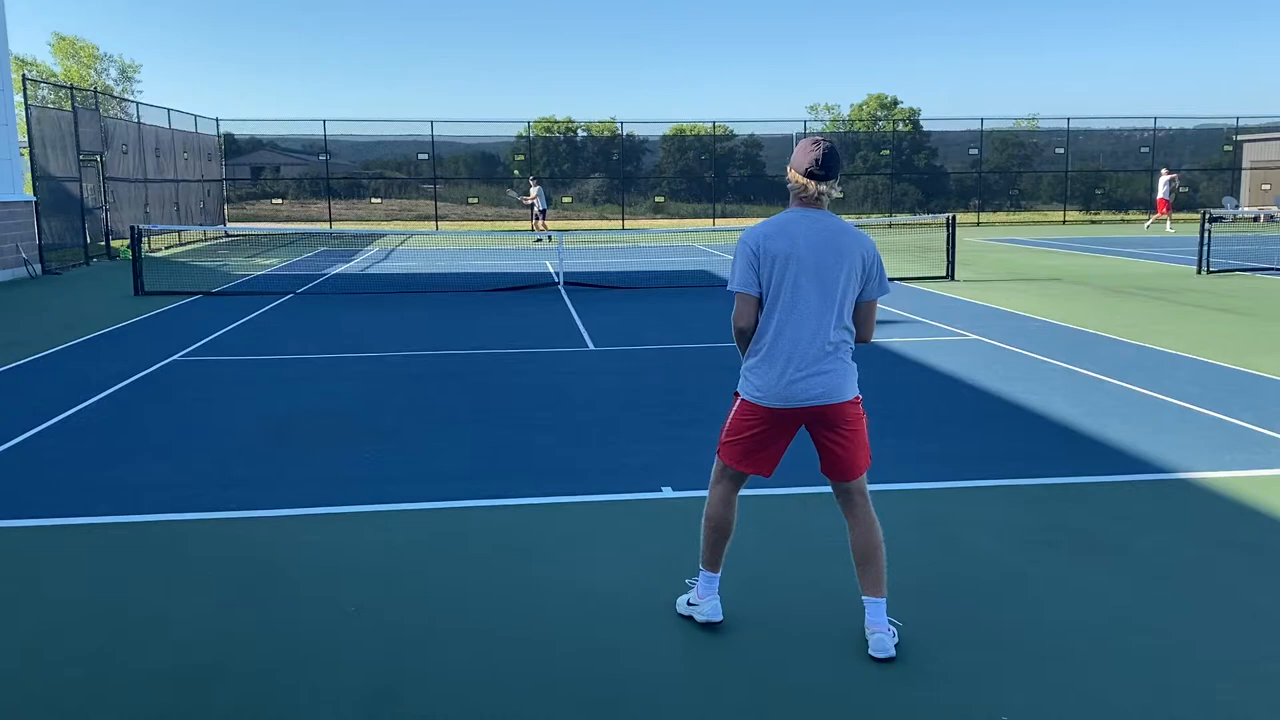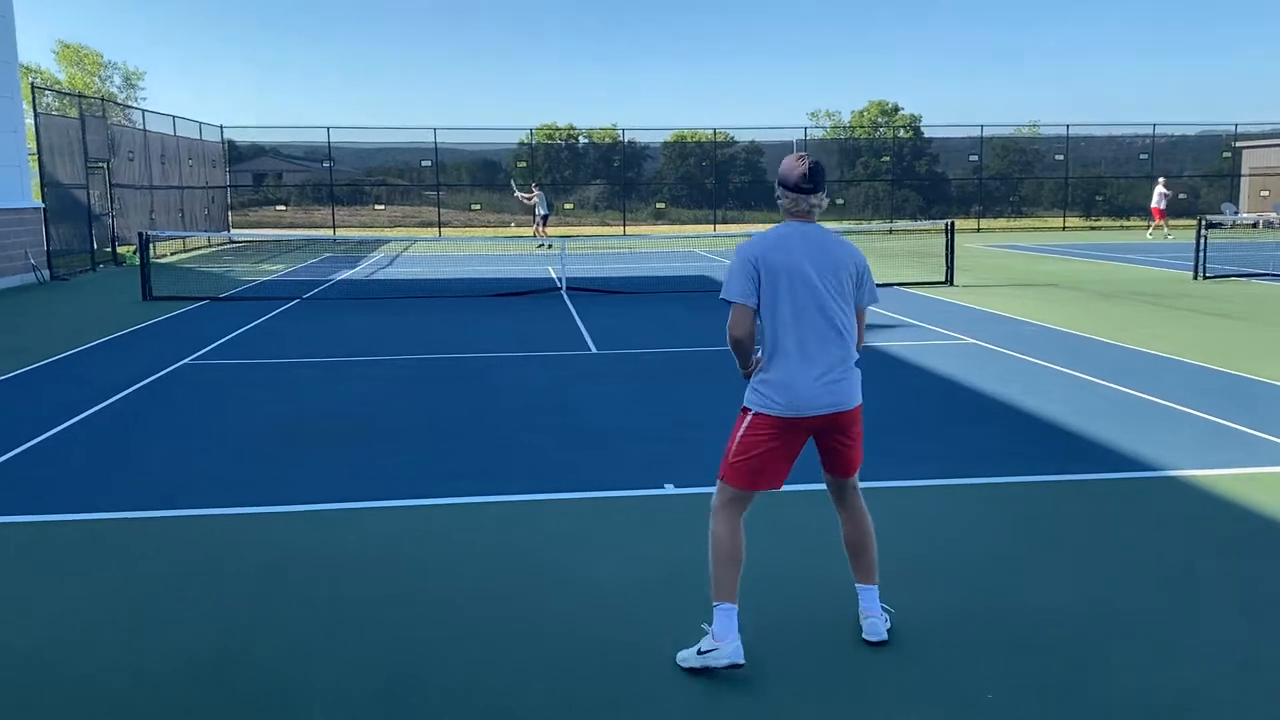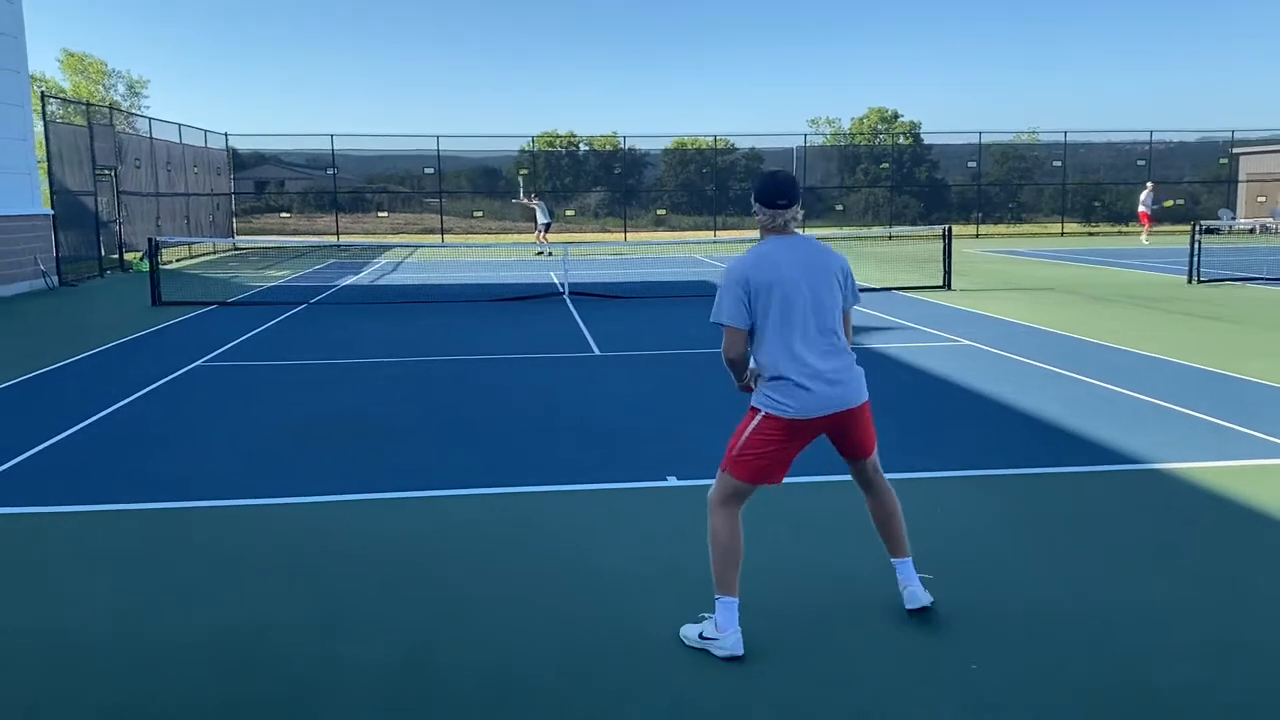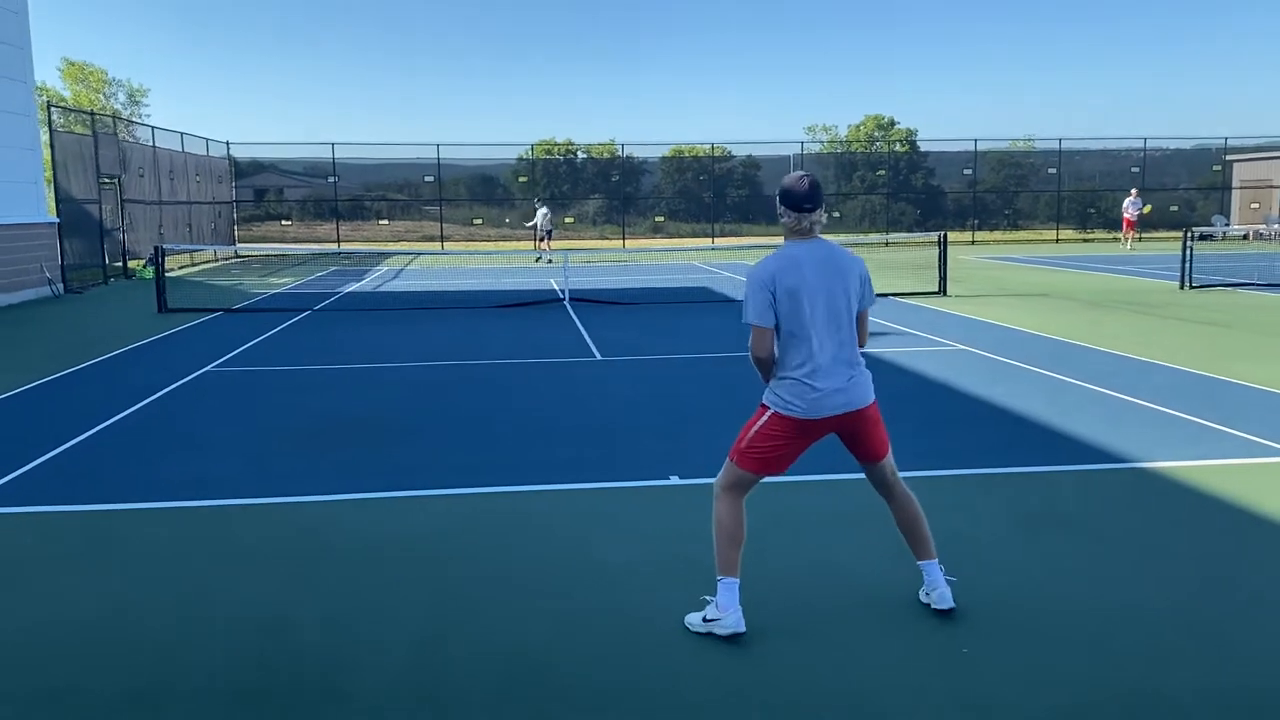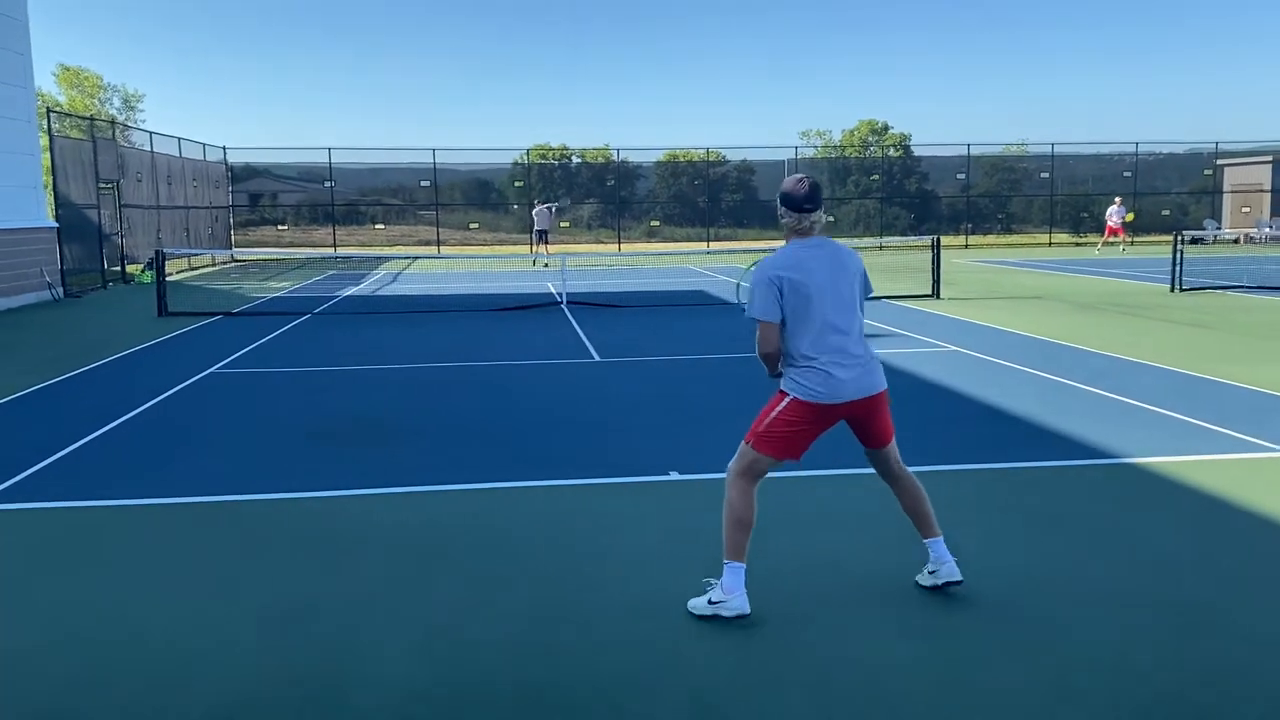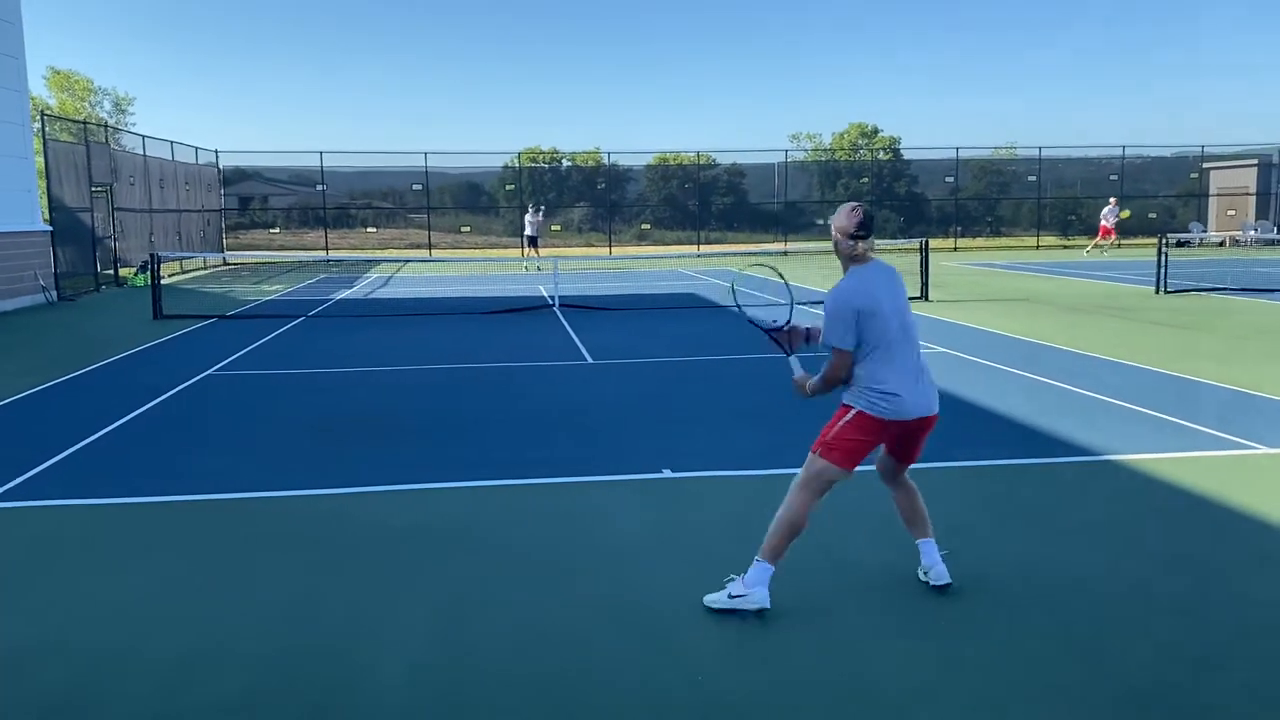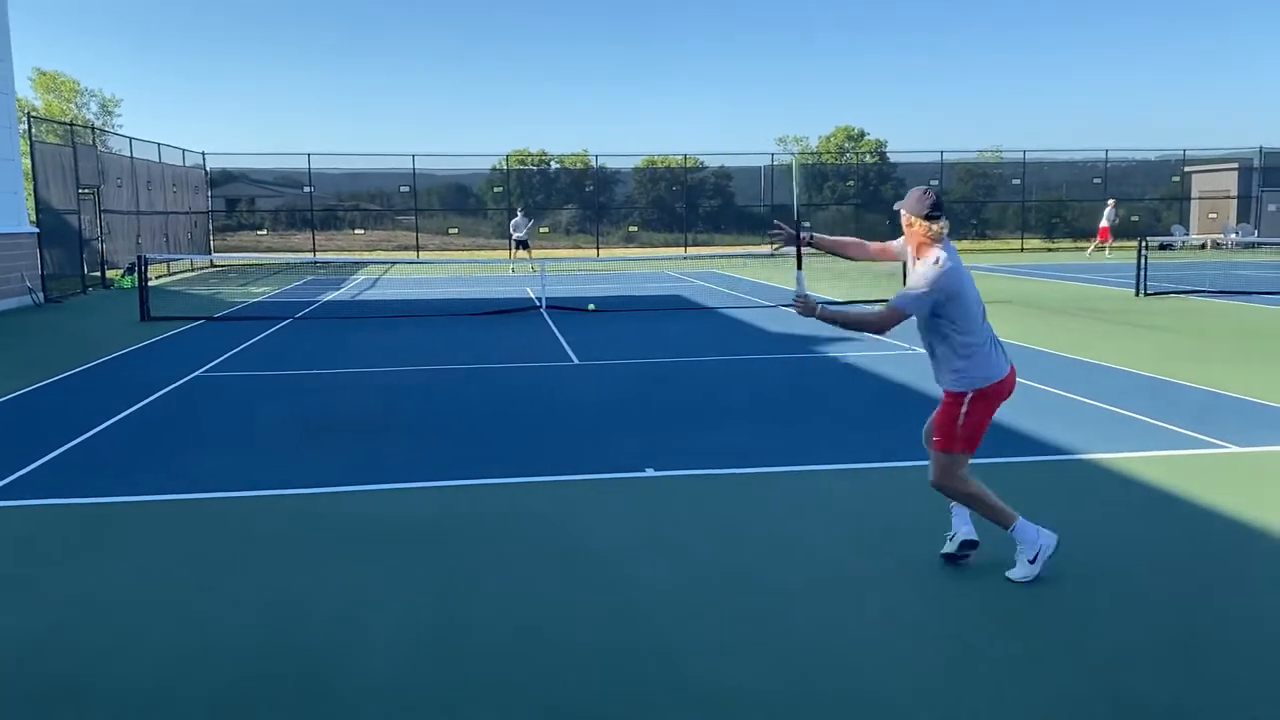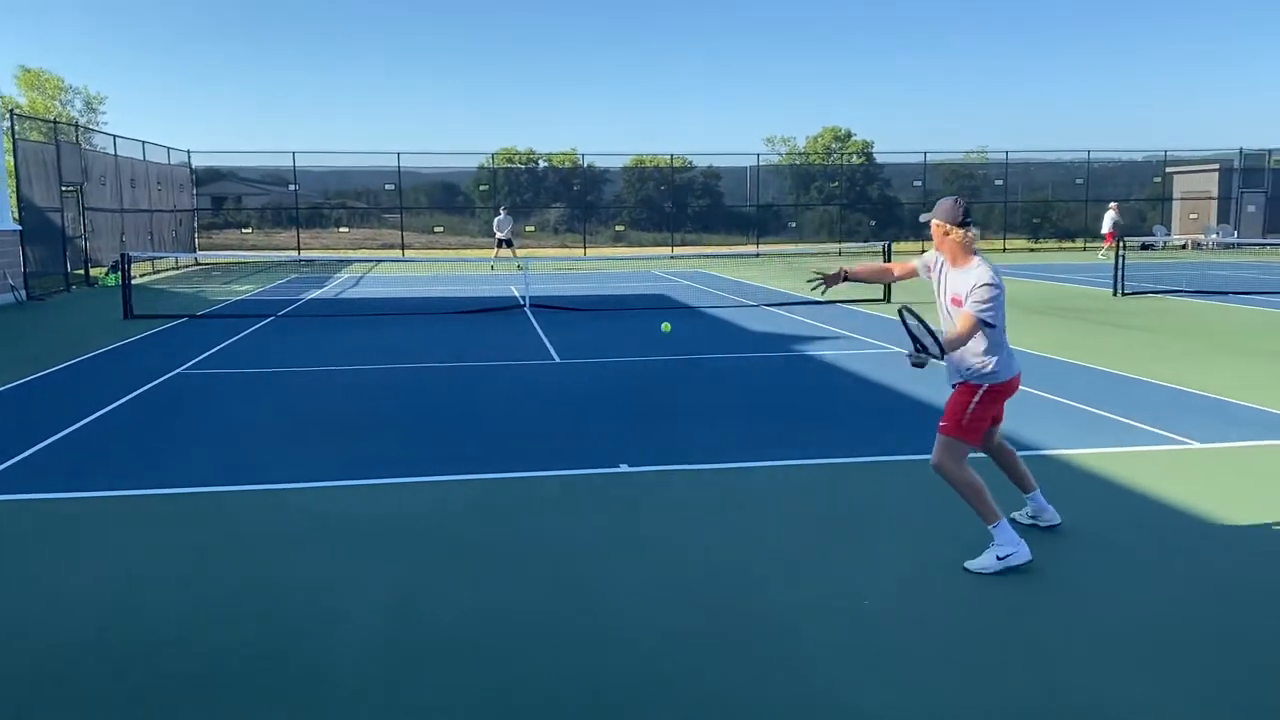
dt=0.3s
person 1, frame 1
left shoulder: (758, 238)
right shoulder: (861, 245)
left elbow: (743, 322)
right elbow: (865, 332)
left hip: (767, 390)
right hip: (835, 390)
left knee: (724, 483)
right knee: (856, 501)
left ankle: (705, 594)
right ankle: (879, 627)
person 1, frame 2
left shoulder: (754, 251)
right shoulder: (850, 254)
left elbow: (739, 332)
right elbow: (859, 338)
left wrist: (749, 369)
left hip: (777, 399)
right hip: (842, 396)
left knee: (727, 507)
right knee: (847, 495)
left ankle: (724, 637)
right ankle: (872, 615)
person 1, frame 3
left shoulder: (742, 269)
right shoulder: (833, 259)
left elbow: (732, 351)
right elbow: (844, 333)
left wrist: (745, 378)
left hip: (785, 404)
right hip: (848, 394)
left knee: (724, 502)
right knee: (874, 481)
left ankle: (725, 626)
right ankle: (911, 584)
person 1, frame 4
left shoulder: (766, 272)
right shoulder: (853, 263)
left elbow: (761, 351)
right elbow: (861, 337)
left hip: (794, 403)
right hip: (856, 397)
left knee: (728, 489)
right knee: (890, 483)
left ankle: (727, 607)
right ankle: (936, 584)
person 1, frame 5
left shoulder: (771, 269)
right shoulder: (849, 257)
left elbow: (769, 346)
left wrist: (778, 369)
left hip: (812, 392)
right hip: (868, 385)
left knee: (743, 475)
right knee: (892, 467)
left ankle: (731, 589)
right ankle: (941, 562)
person 1, frame 6
left shoulder: (843, 294)
right shoulder: (887, 276)
left elbow: (841, 370)
left wrist: (811, 387)
right wrist: (811, 333)
left hip: (876, 406)
right hip: (925, 405)
left knee: (807, 487)
right knee: (894, 473)
left ankle: (754, 584)
right ankle: (933, 563)
person 1, frame 7
left shoulder: (937, 271)
right shoulder: (924, 249)
left elbow: (882, 321)
right elbow: (868, 249)
left wrist: (819, 312)
right wrist: (806, 238)
left hip: (977, 382)
right hip: (983, 375)
left knee: (943, 475)
right knee: (935, 439)
left ankle: (1032, 538)
right ankle: (963, 528)
person 1, frame 8
left shoulder: (984, 280)
right shoulder: (942, 260)
left elbow: (962, 334)
right elbow: (893, 271)
right wrist: (843, 274)
left hip: (987, 379)
right hip: (976, 377)
left knee: (946, 461)
right knee: (989, 442)
left ankle: (1008, 545)
right ankle: (1040, 508)
